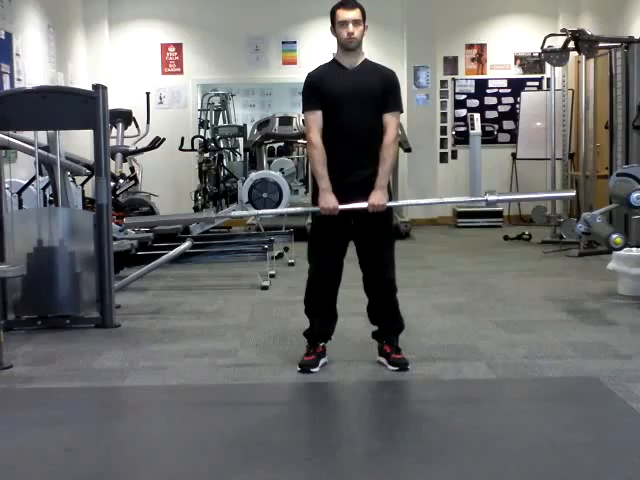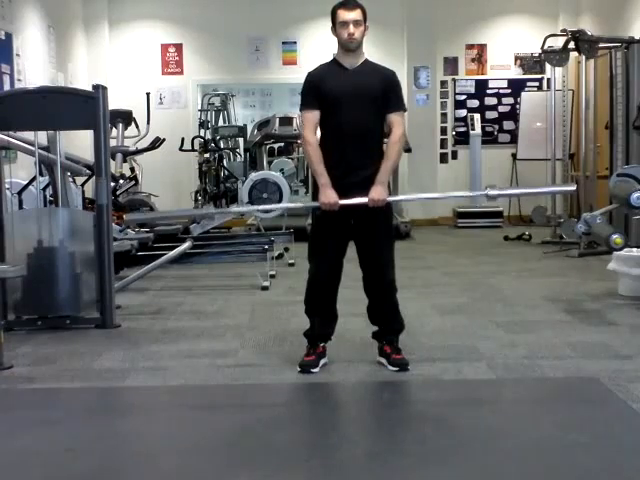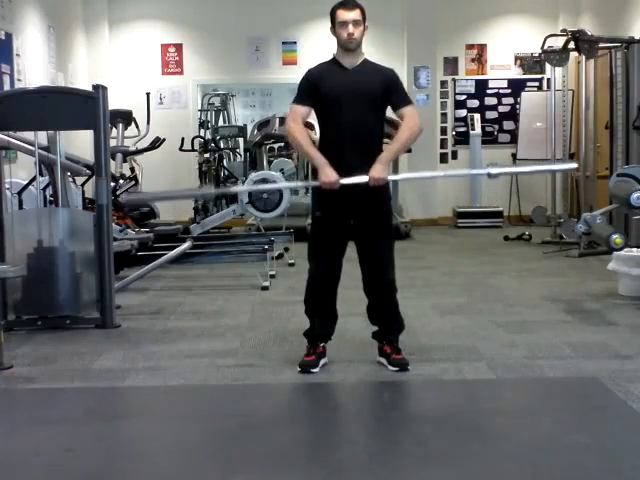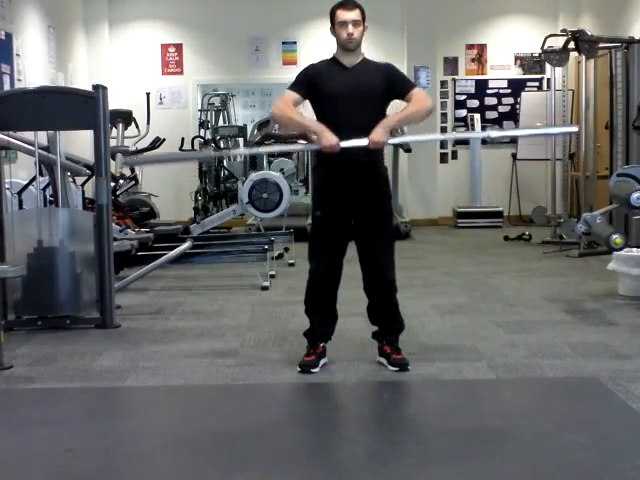
dt=0.3s
person 1, frame 1
left shoulder: (384, 76)
right shoulder: (317, 78)
left elbow: (390, 135)
right elbow: (314, 137)
left wrist: (381, 187)
right wrist: (324, 190)
left hip: (373, 190)
right hip: (330, 191)
left knee: (380, 272)
right knee: (322, 272)
left ankle: (388, 341)
right ankle: (317, 342)
person 1, frame 2
left shoulder: (385, 77)
right shoulder: (317, 78)
left elbow: (397, 133)
right elbow: (309, 135)
left wrist: (381, 183)
right wrist: (324, 186)
left hip: (374, 190)
right hip: (330, 191)
left knee: (381, 272)
right knee: (322, 272)
left ankle: (388, 342)
right ankle: (317, 343)
person 1, frame 3
left shoulder: (383, 75)
right shoulder: (317, 76)
left elbow: (413, 122)
right elbow: (293, 126)
left wrist: (385, 160)
right wrist: (320, 164)
left hip: (373, 188)
right hip: (329, 189)
left knee: (380, 270)
right knee: (322, 271)
left ankle: (388, 342)
right ankle: (317, 343)
person 1, frame 4
left shoulder: (383, 72)
right shoulder: (316, 73)
left elbow: (425, 103)
right elbow: (280, 110)
left wrist: (388, 123)
right wrist: (317, 129)
left hip: (373, 186)
right hip: (329, 187)
left knee: (380, 270)
right knee: (322, 270)
left ankle: (388, 342)
right ankle: (317, 343)
